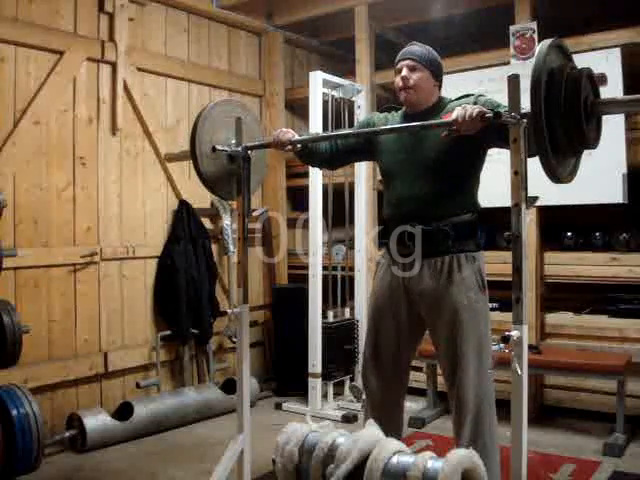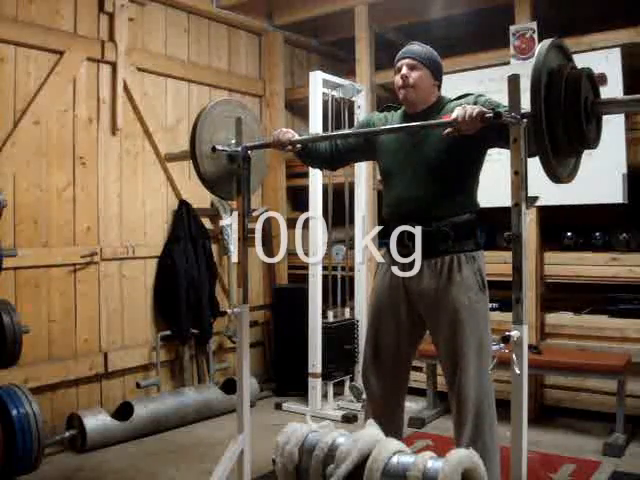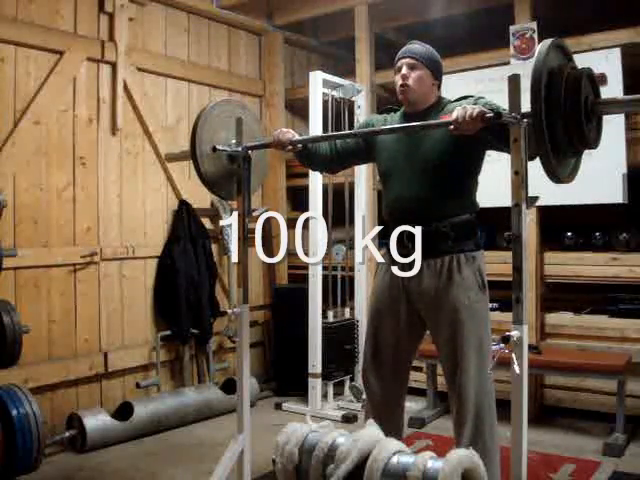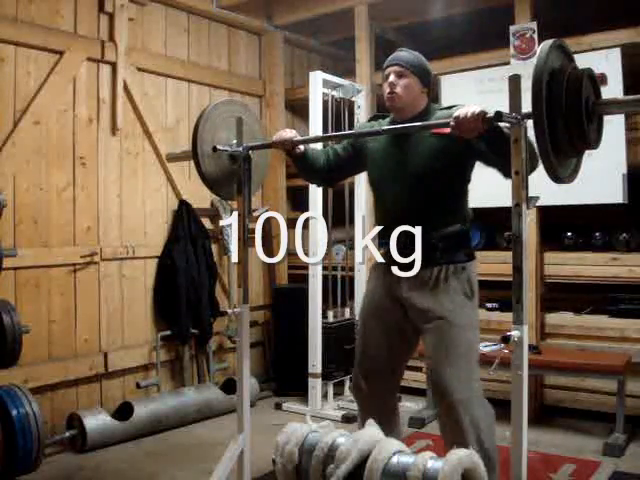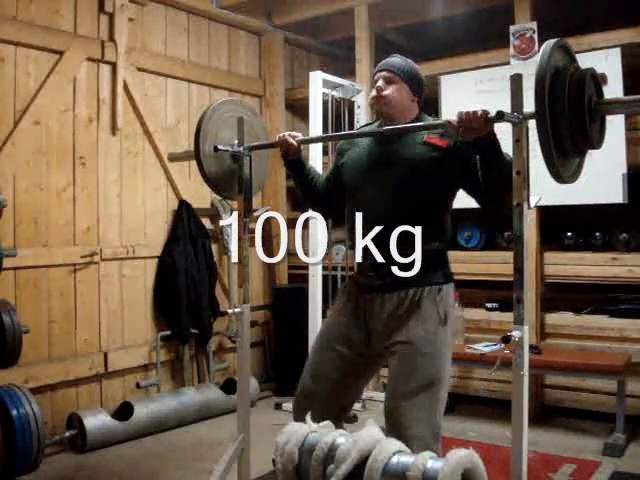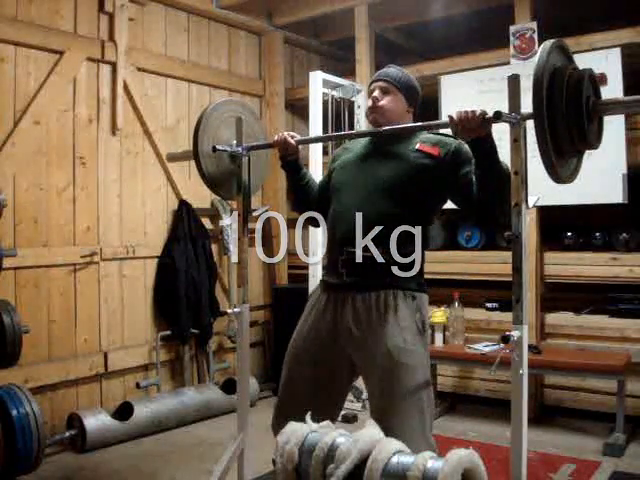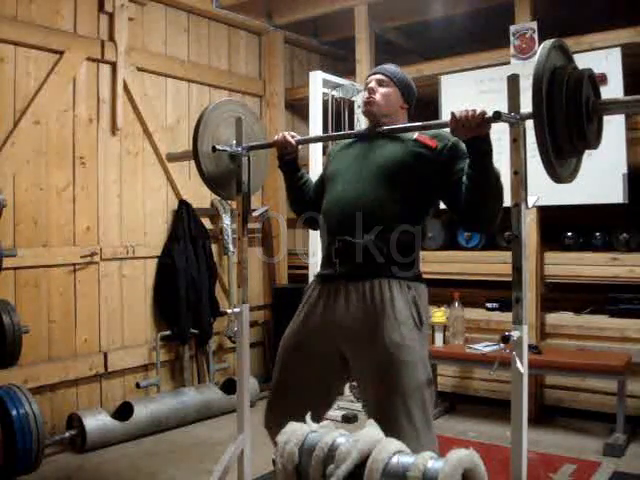
dt=0.5s
person 1, frame 1
left shoulder: (468, 109)
right shoulder: (380, 126)
right elbow: (329, 153)
left wrist: (486, 117)
right wrist: (295, 144)
left hip: (451, 262)
right hip: (394, 262)
left knee: (468, 381)
right knee: (379, 376)
person 1, frame 2
left shoulder: (467, 109)
right shoulder: (380, 125)
right elbow: (331, 153)
left wrist: (485, 118)
right wrist: (296, 143)
left hip: (452, 262)
right hip: (395, 262)
left knee: (468, 381)
right knee: (380, 375)
person 1, frame 3
left shoulder: (466, 111)
right shoulder: (380, 127)
right elbow: (331, 156)
left wrist: (484, 121)
right wrist: (297, 145)
left hip: (452, 262)
right hip: (395, 262)
left knee: (468, 382)
right knee: (380, 377)
person 1, frame 4
left shoulder: (456, 125)
right shoulder: (370, 132)
left elbow: (523, 164)
right elbow: (328, 170)
left wrist: (487, 130)
right wrist: (298, 150)
left hip: (444, 274)
right hip: (389, 272)
left knee: (456, 391)
right knee: (372, 386)
person 1, frame 5
left shoulder: (448, 138)
right shoulder: (354, 144)
left elbow: (500, 202)
right elbow: (327, 202)
left wrist: (484, 139)
right wrist: (294, 160)
left hip: (420, 295)
right hip: (360, 292)
left knee: (410, 422)
right knee: (312, 406)
person 1, frame 6
left shoulder: (440, 150)
right shoulder: (348, 152)
left elbow: (493, 210)
right elbow: (315, 207)
left wrist: (481, 144)
right wrist: (291, 163)
left hip: (391, 302)
right hip: (328, 297)
left knee: (403, 436)
right knee: (293, 425)
person 1, frame 7
left shoulder: (434, 145)
right shoulder: (341, 150)
left elbow: (480, 216)
right elbow: (310, 209)
left wrist: (478, 145)
right wrist: (289, 162)
left hip: (387, 294)
right hip: (324, 291)
left knee: (404, 438)
right knee: (285, 422)
